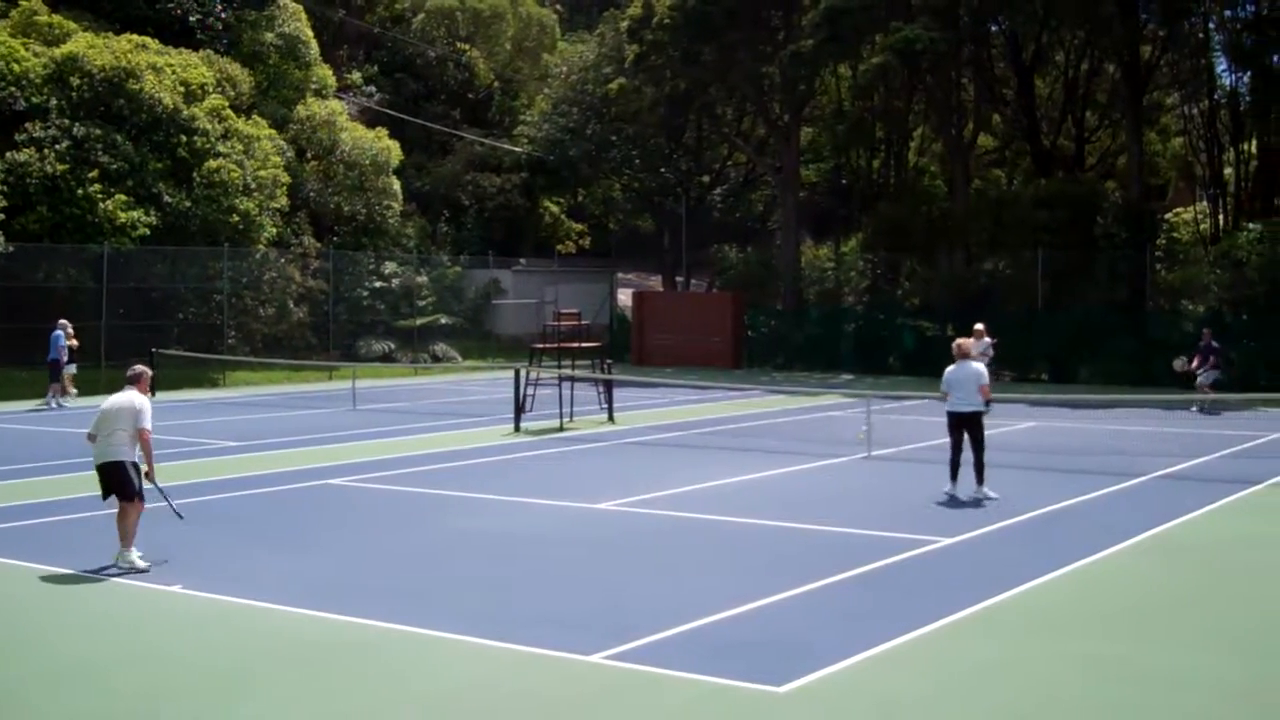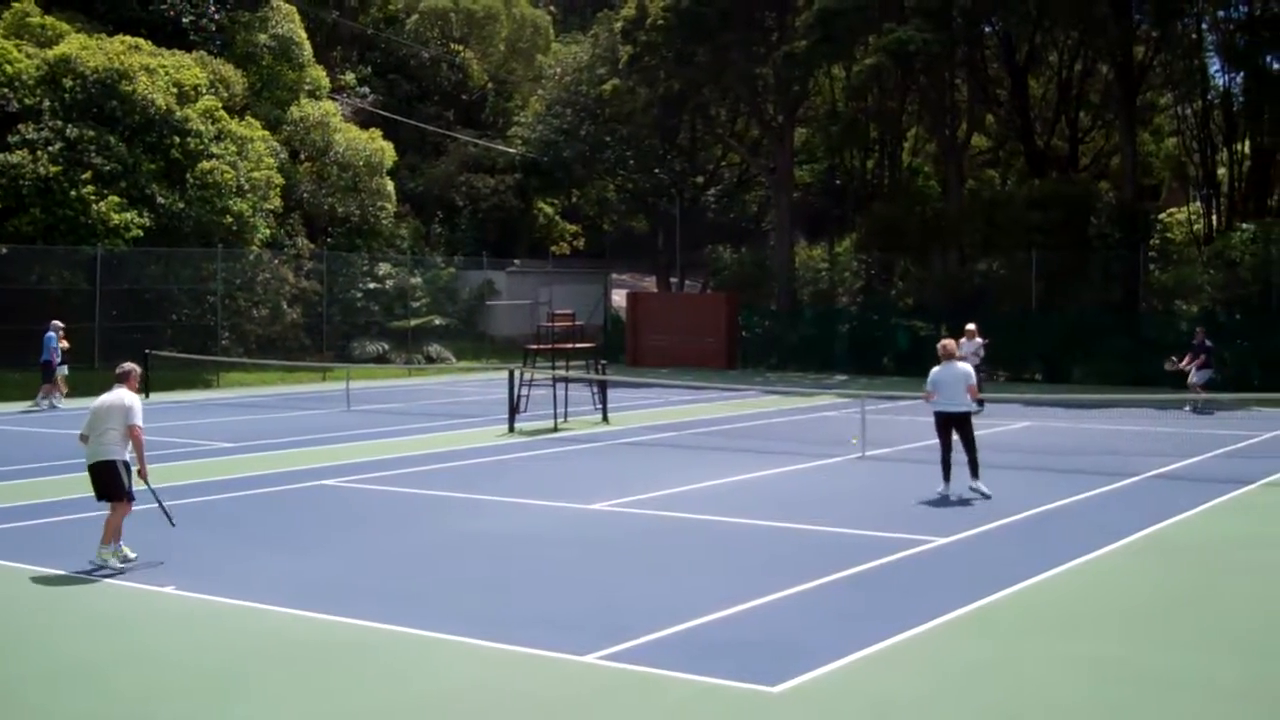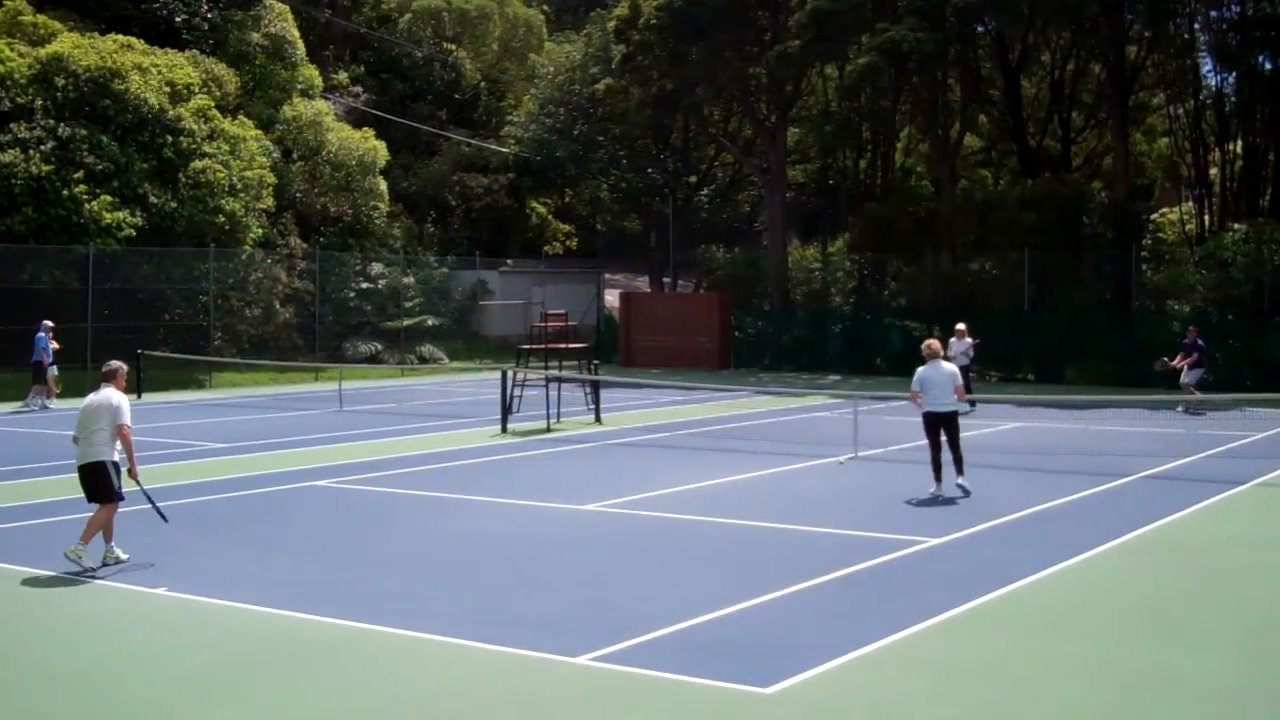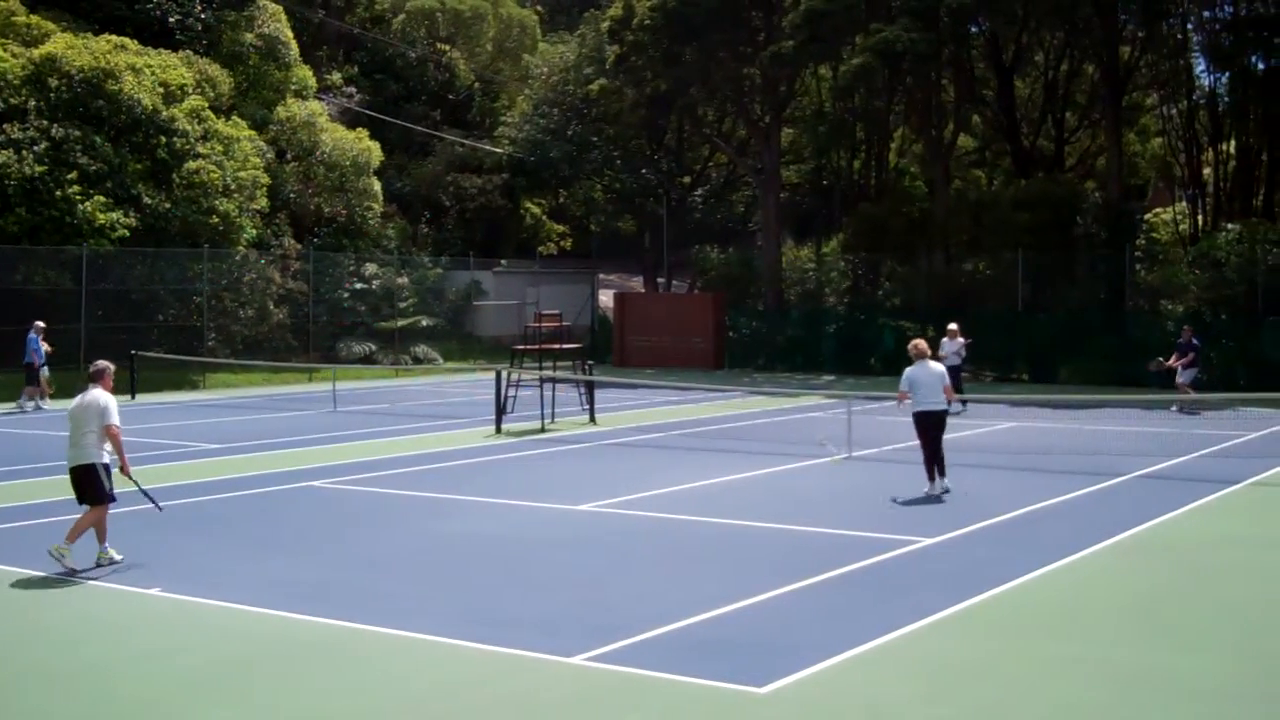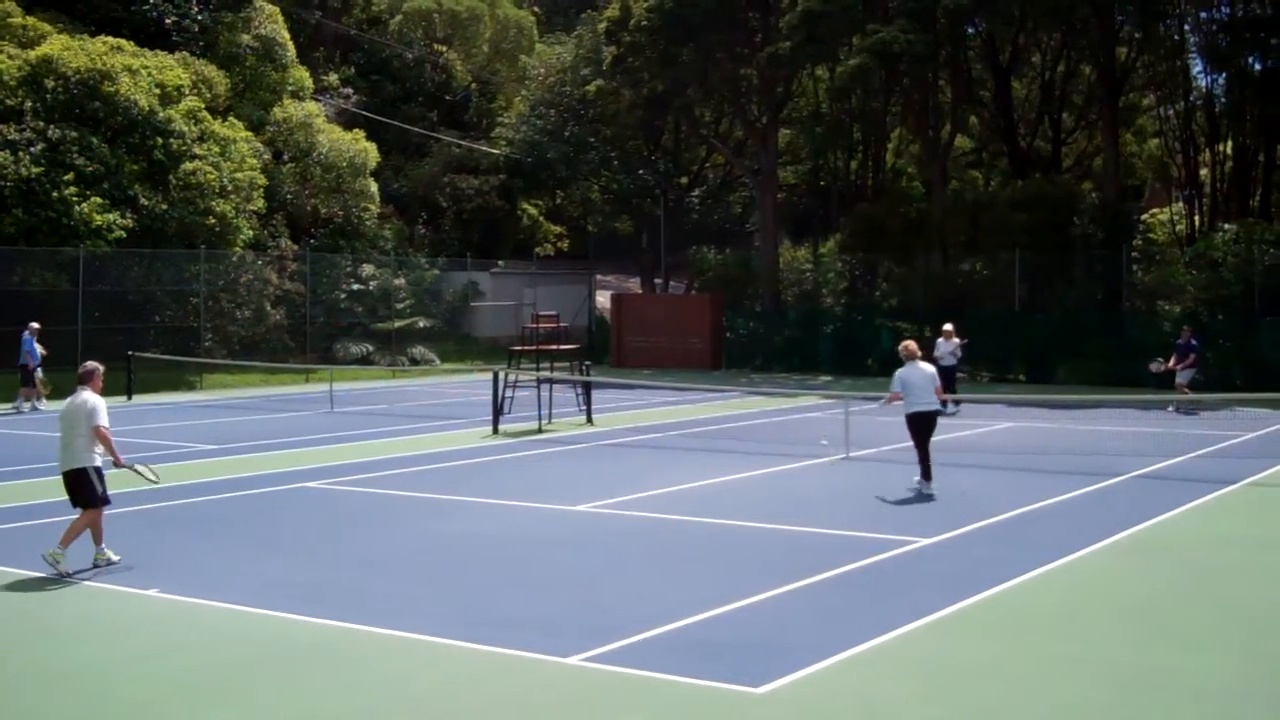
dt=0.1s
person 1, frame 1
left shoulder: (110, 400)
right shoulder: (141, 400)
left elbow: (91, 436)
right elbow: (144, 435)
right wrist: (150, 467)
left hip: (101, 459)
right hip: (122, 459)
left knee: (125, 504)
right knee: (135, 504)
left ankle: (125, 549)
right ankle: (126, 555)
person 1, frame 2
left shoulder: (100, 400)
right shoulder: (131, 398)
left elbow: (83, 437)
right elbow: (135, 432)
right wrist: (142, 464)
left hip: (93, 459)
right hip: (113, 458)
left knee: (116, 504)
right knee: (122, 505)
left ankle: (117, 549)
right ankle: (103, 553)
person 1, frame 3
left shoulder: (88, 400)
right shoulder: (118, 398)
left elbow: (76, 438)
right elbow: (123, 431)
right wrist: (132, 463)
left hip: (84, 460)
right hip: (103, 458)
left knee: (108, 505)
right knee: (109, 506)
left ankle: (111, 551)
right ankle: (78, 549)
person 1, frame 4
left shoulder: (77, 401)
right shoulder: (106, 398)
right elbow: (112, 431)
right wrist: (123, 460)
left hip: (75, 462)
right hip: (93, 460)
left knee: (98, 507)
right knee: (99, 508)
left ankle: (104, 552)
right ankle: (63, 548)
person 1, frame 5
left shoulder: (69, 403)
right shoulder: (95, 401)
right elbow: (101, 431)
left wrist: (103, 452)
right wrist: (115, 455)
left hip: (68, 465)
right hip: (85, 464)
left knee: (94, 508)
right knee: (91, 511)
left ankle: (101, 553)
right ankle: (56, 553)
